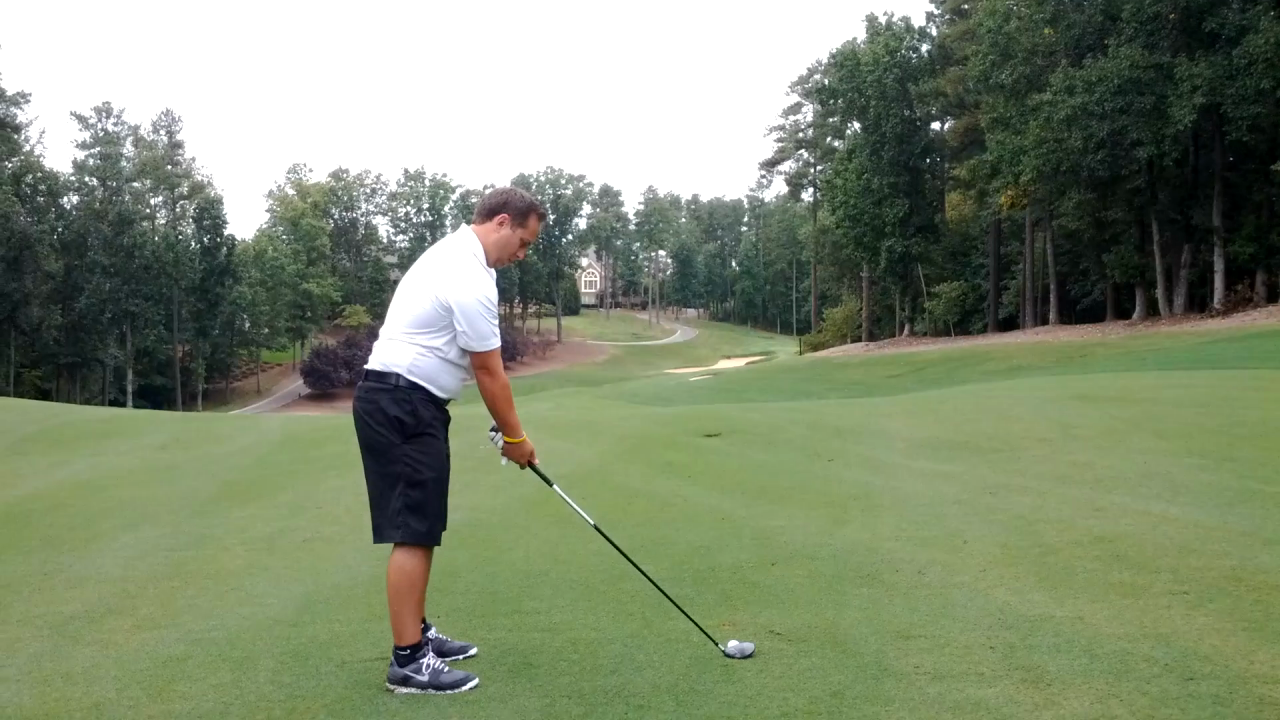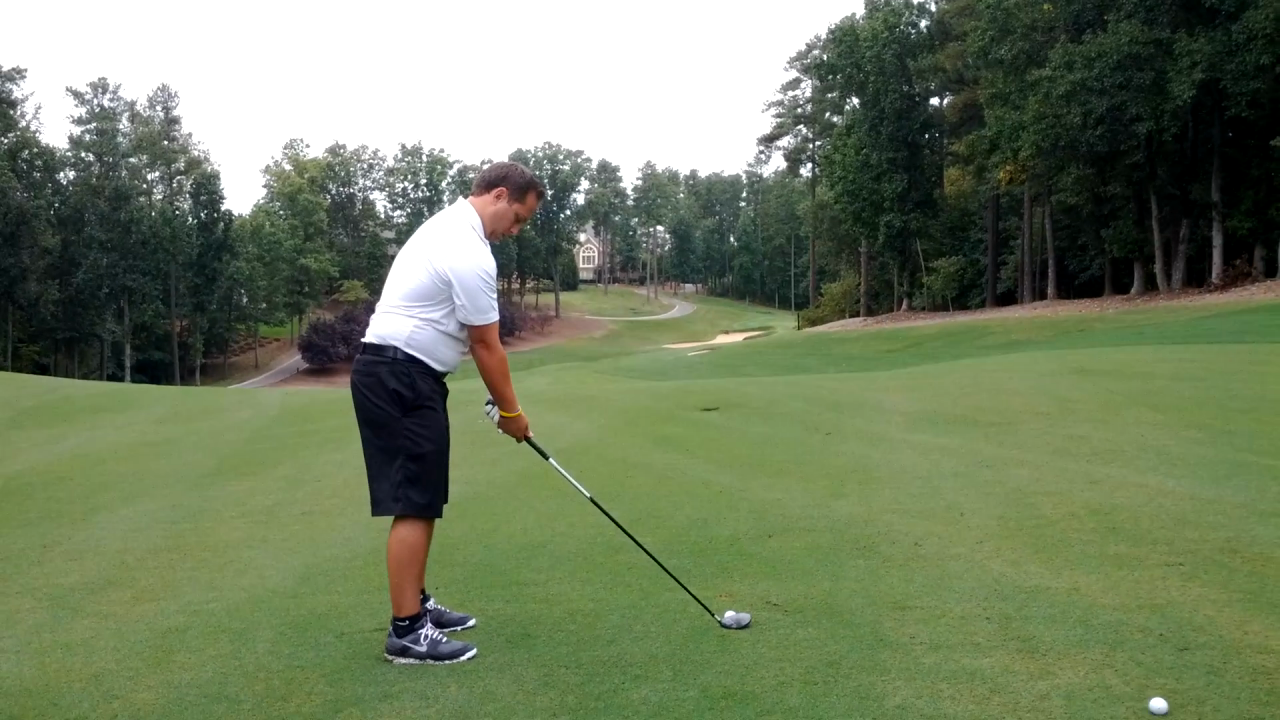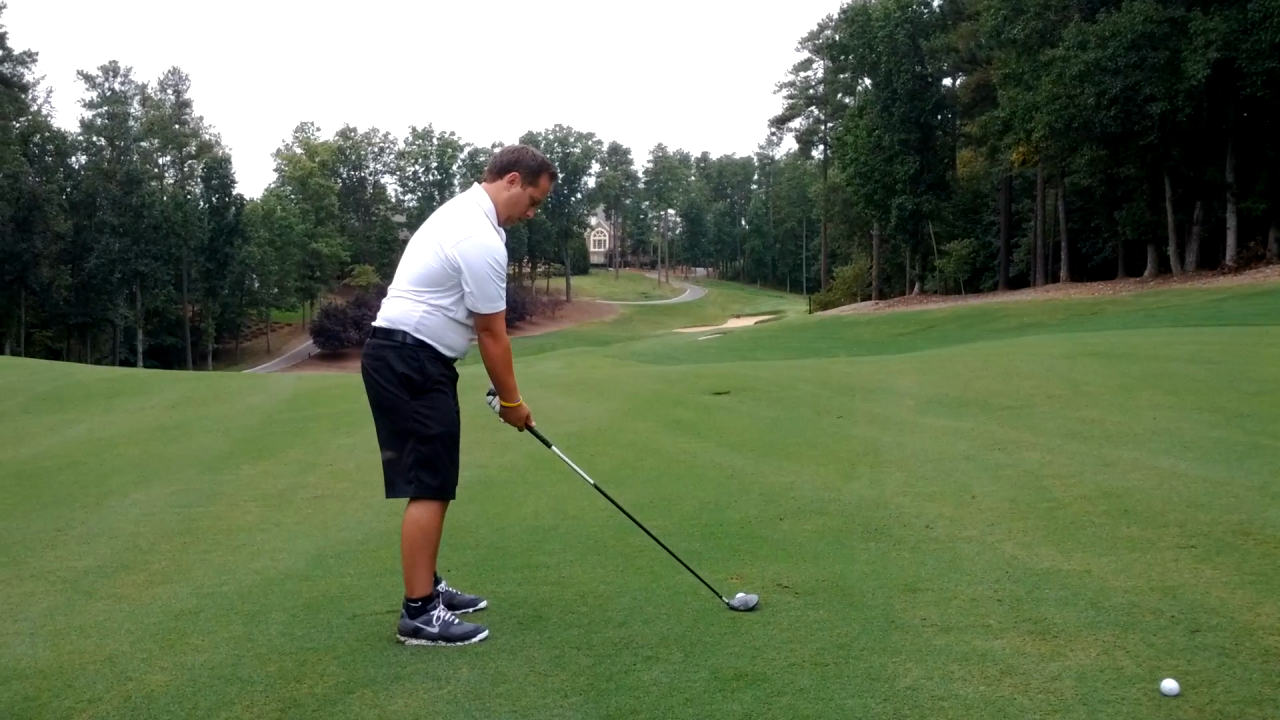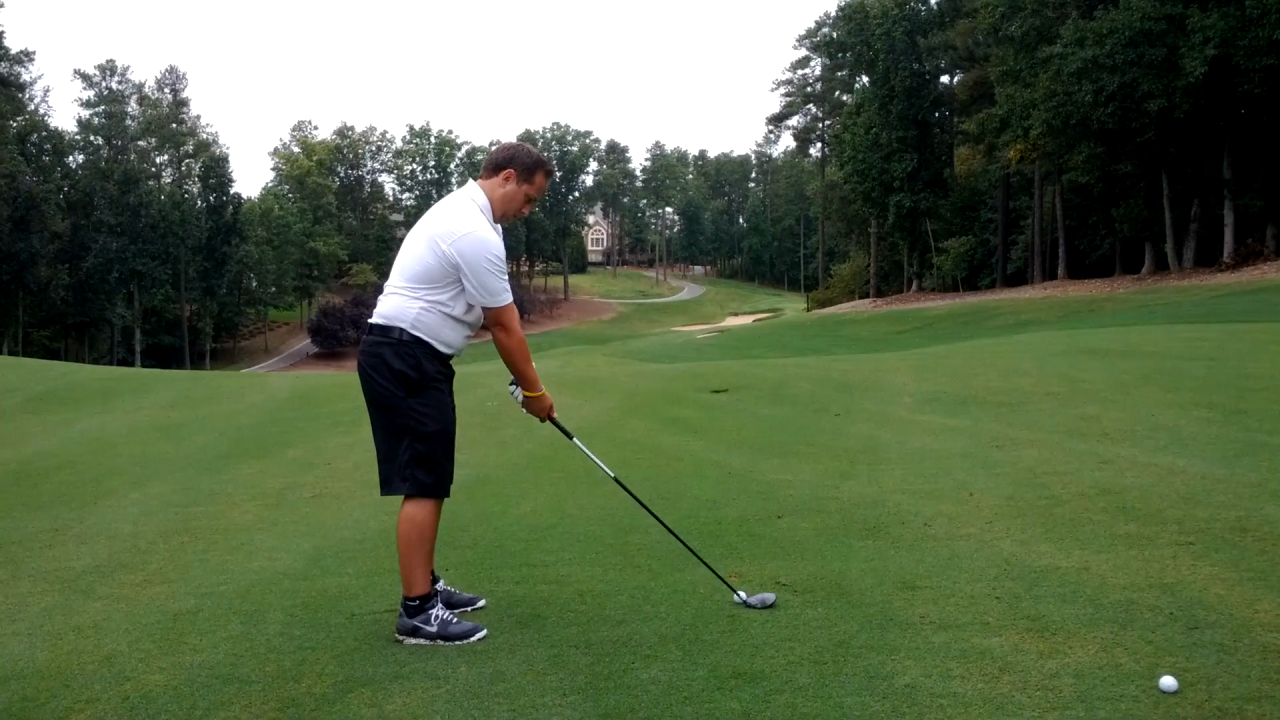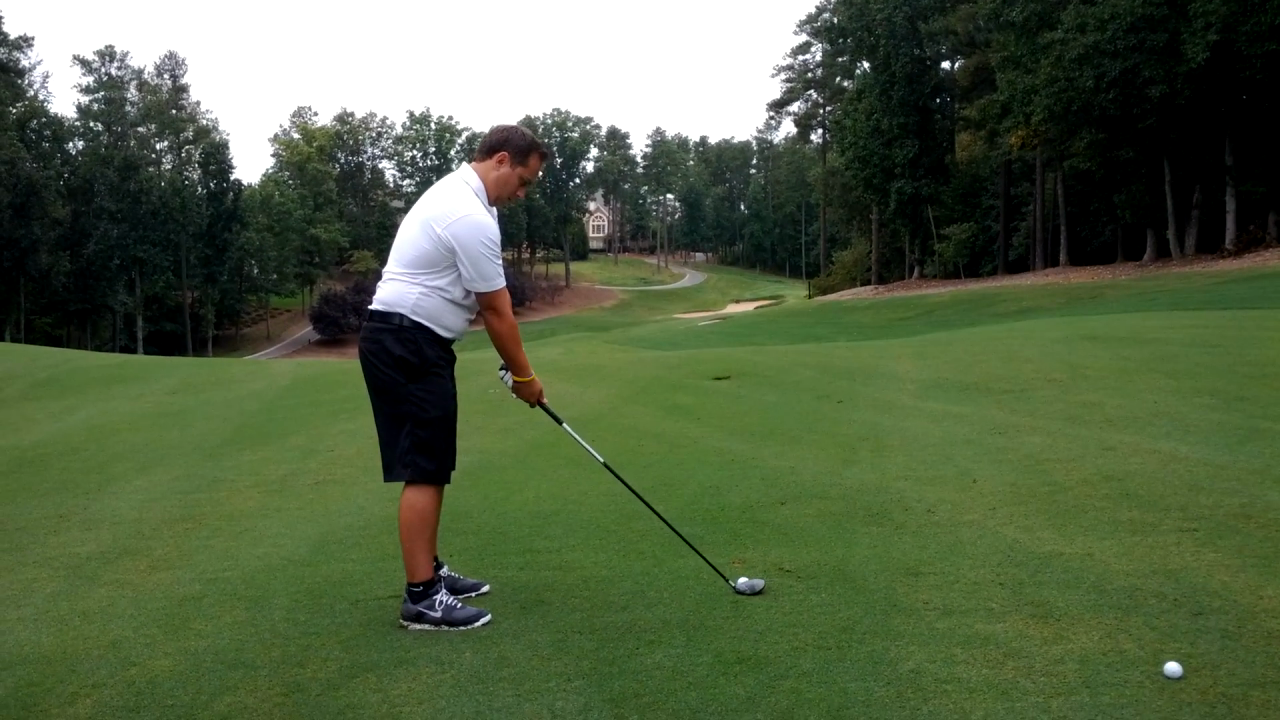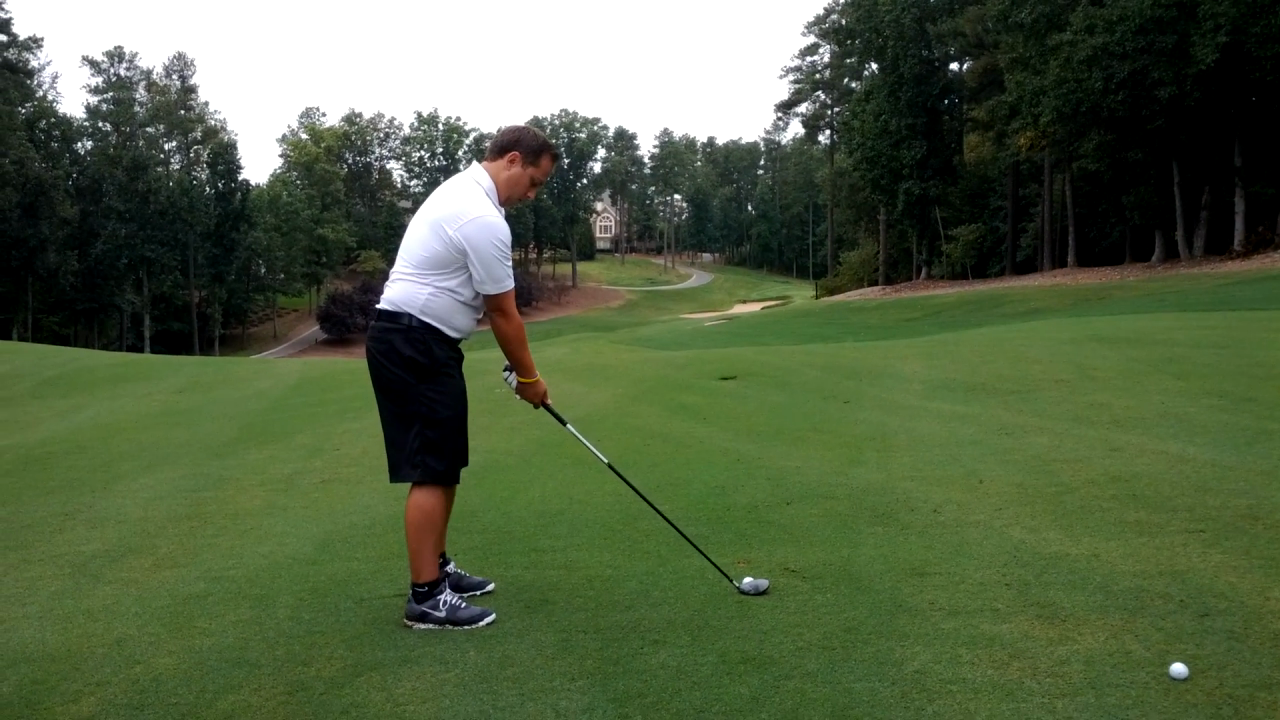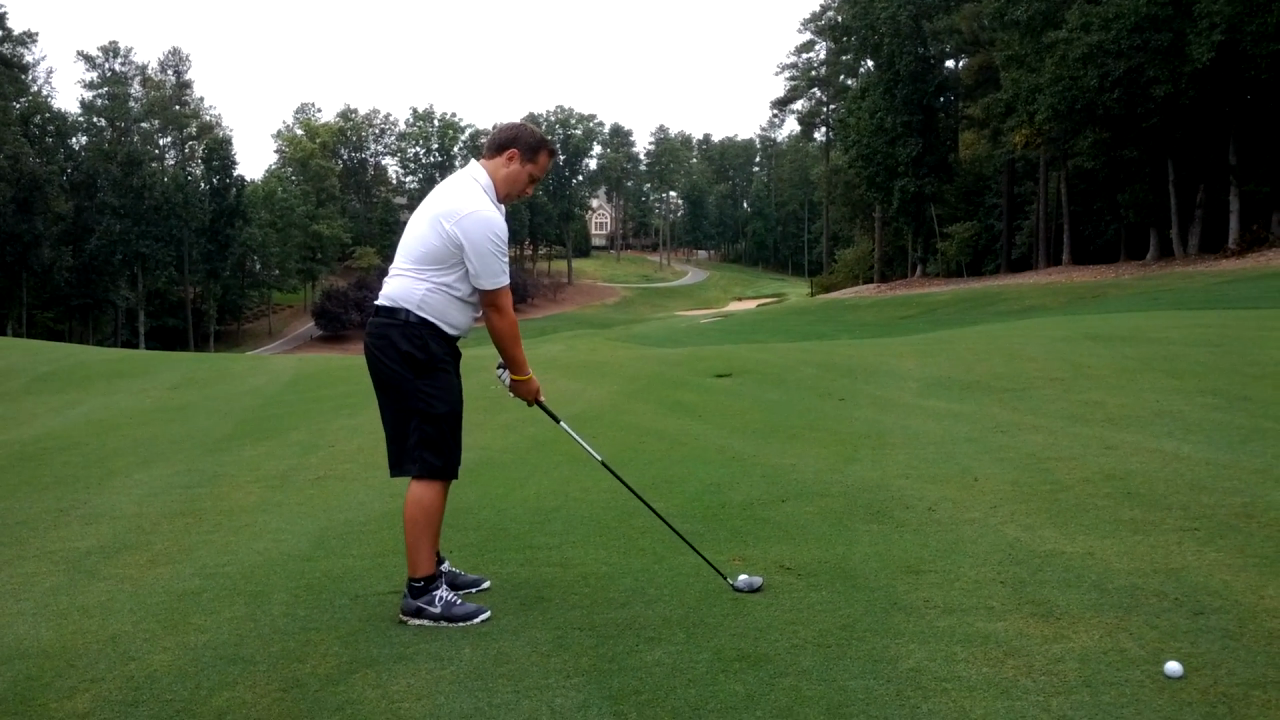
dt=0.5s
person 1, frame 1
left shoulder: (452, 251)
right shoulder: (470, 280)
right elbow: (489, 372)
right wrist: (515, 437)
left hip: (404, 400)
right hip: (401, 405)
left knee: (421, 526)
right knee: (414, 530)
left ankle: (417, 633)
right ankle: (408, 661)
person 1, frame 2
left shoulder: (447, 224)
right shoulder: (469, 254)
right elbow: (486, 345)
right wrist: (510, 411)
left hip: (397, 372)
right hip: (400, 378)
left knee: (422, 499)
right knee: (414, 503)
left ankle: (415, 604)
right ankle: (406, 631)
person 1, frame 3
left shoulder: (463, 210)
right shoulder: (481, 241)
right elbow: (492, 334)
right wrist: (512, 401)
left hip: (408, 356)
right hip: (409, 361)
left knee: (432, 480)
right knee: (428, 484)
left ankle: (426, 587)
right ankle: (418, 613)
person 1, frame 4
left shoulder: (460, 208)
right shoulder: (476, 234)
left elbow: (493, 315)
right elbow: (504, 326)
left wrist: (526, 375)
right wrist: (534, 390)
left hip: (404, 353)
right hip: (404, 358)
left knee: (429, 479)
right knee: (423, 482)
left ankle: (424, 585)
right ankle: (416, 612)
person 1, frame 5
left shoulder: (455, 191)
right shoulder: (471, 218)
left elbow: (488, 301)
right elbow: (496, 310)
left wrist: (514, 363)
right wrist: (523, 375)
left hip: (409, 340)
right hip: (406, 344)
left knee: (430, 465)
right knee: (424, 469)
left ankle: (430, 572)
right ankle: (422, 599)
person 1, frame 6
left shoulder: (464, 188)
right shoulder: (483, 220)
right elbow: (503, 312)
left wrist: (520, 367)
right wrist: (528, 377)
left hip: (415, 339)
right hip: (414, 344)
left knee: (442, 462)
right knee: (432, 469)
left ankle: (436, 568)
right ankle: (426, 597)
person 1, frame 7
left shoulder: (463, 187)
right shoulder: (481, 215)
right elbow: (498, 308)
right wrist: (522, 375)
left hip: (413, 336)
right hip: (411, 340)
left knee: (435, 461)
right knee: (431, 465)
left ankle: (430, 567)
right ankle: (422, 593)
